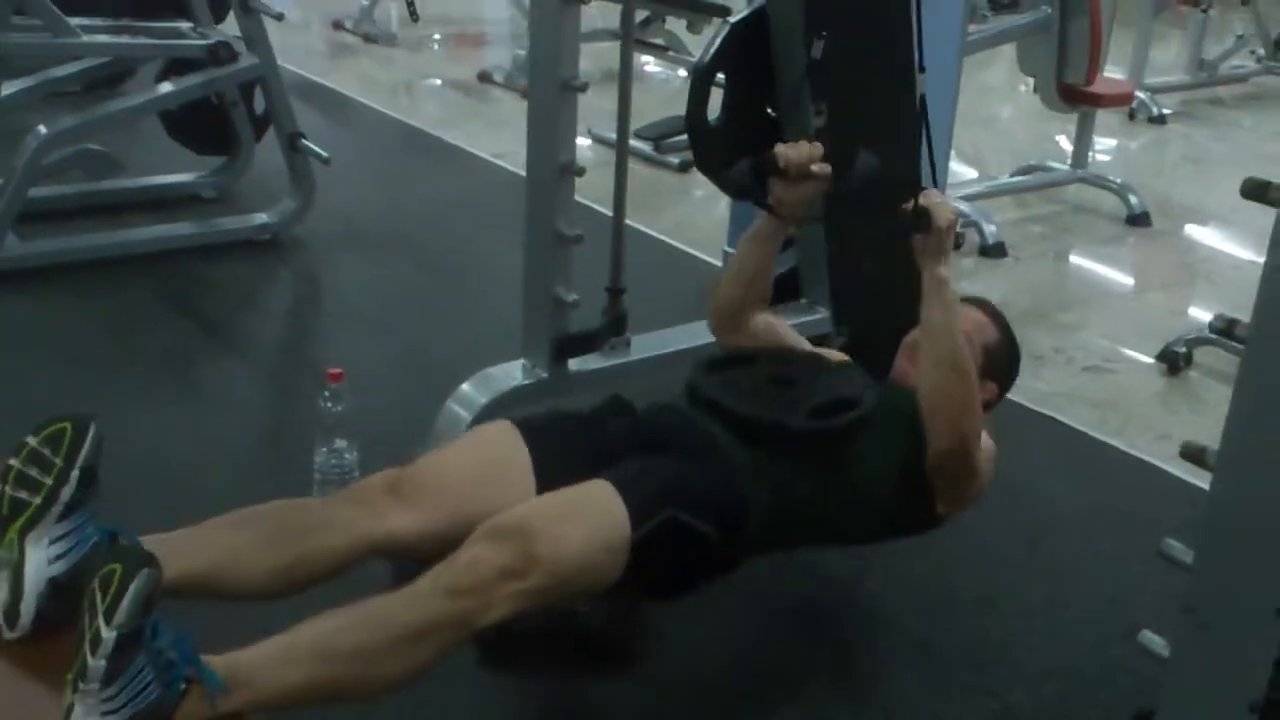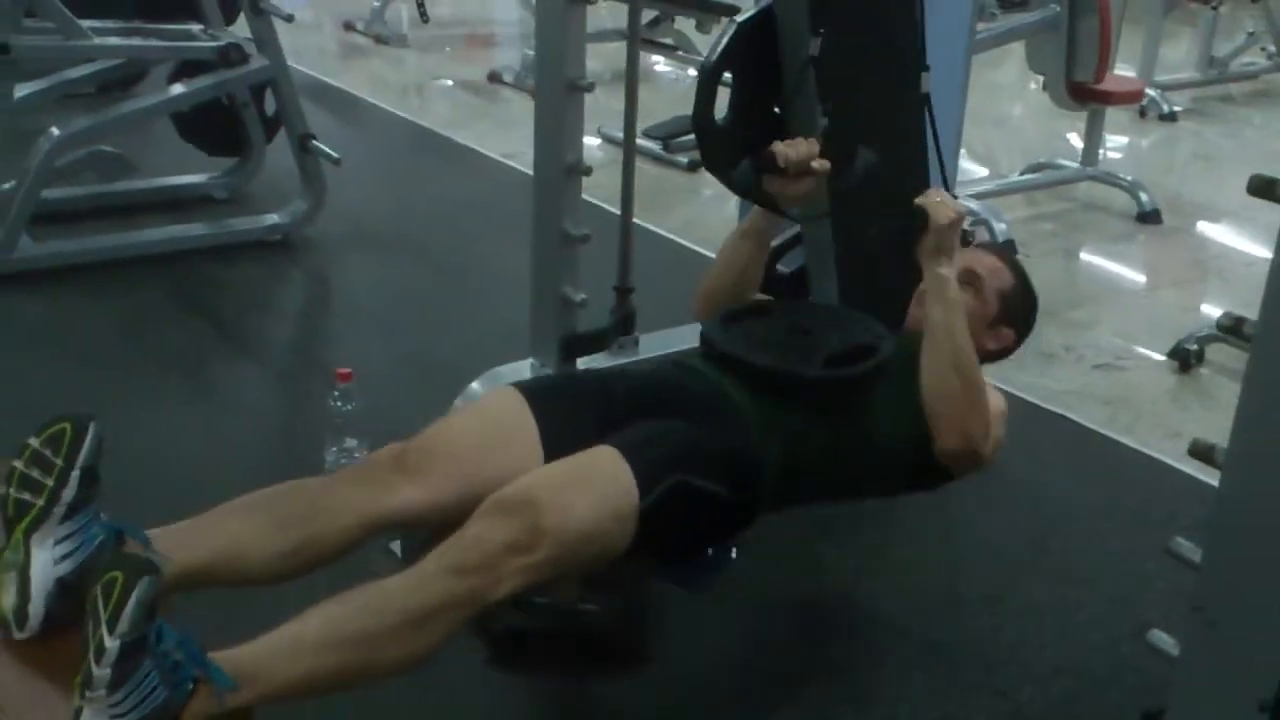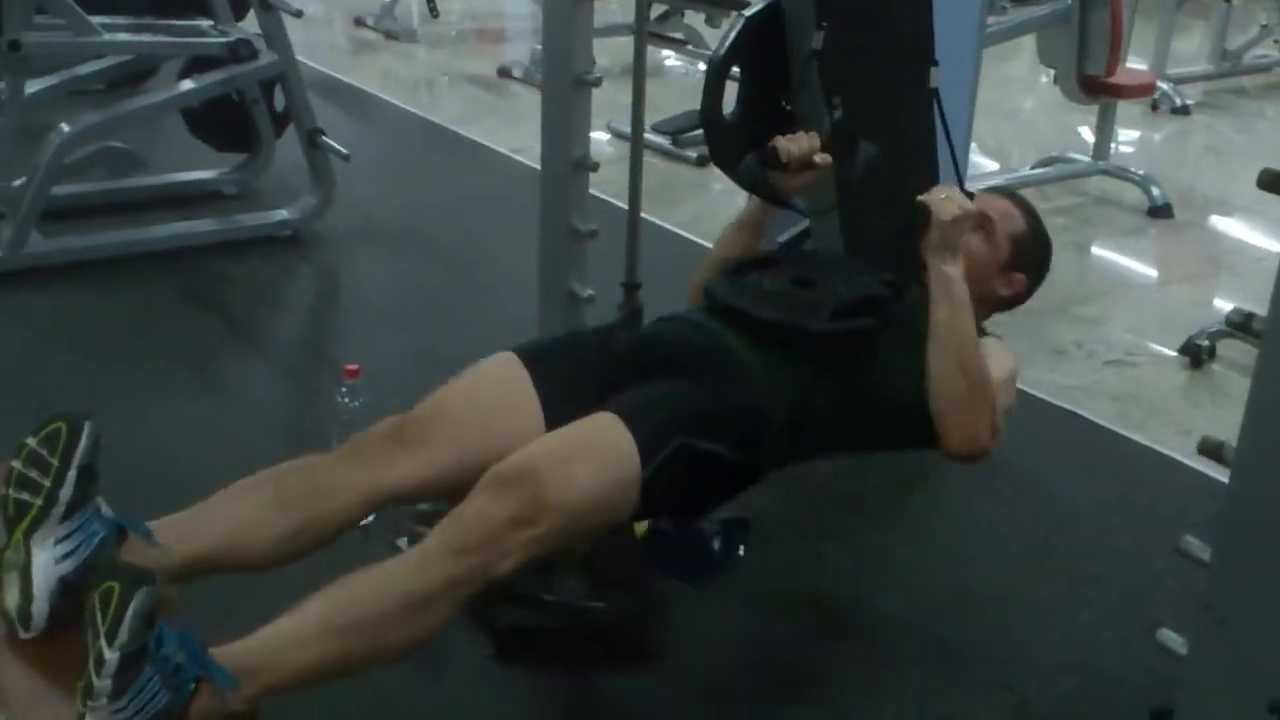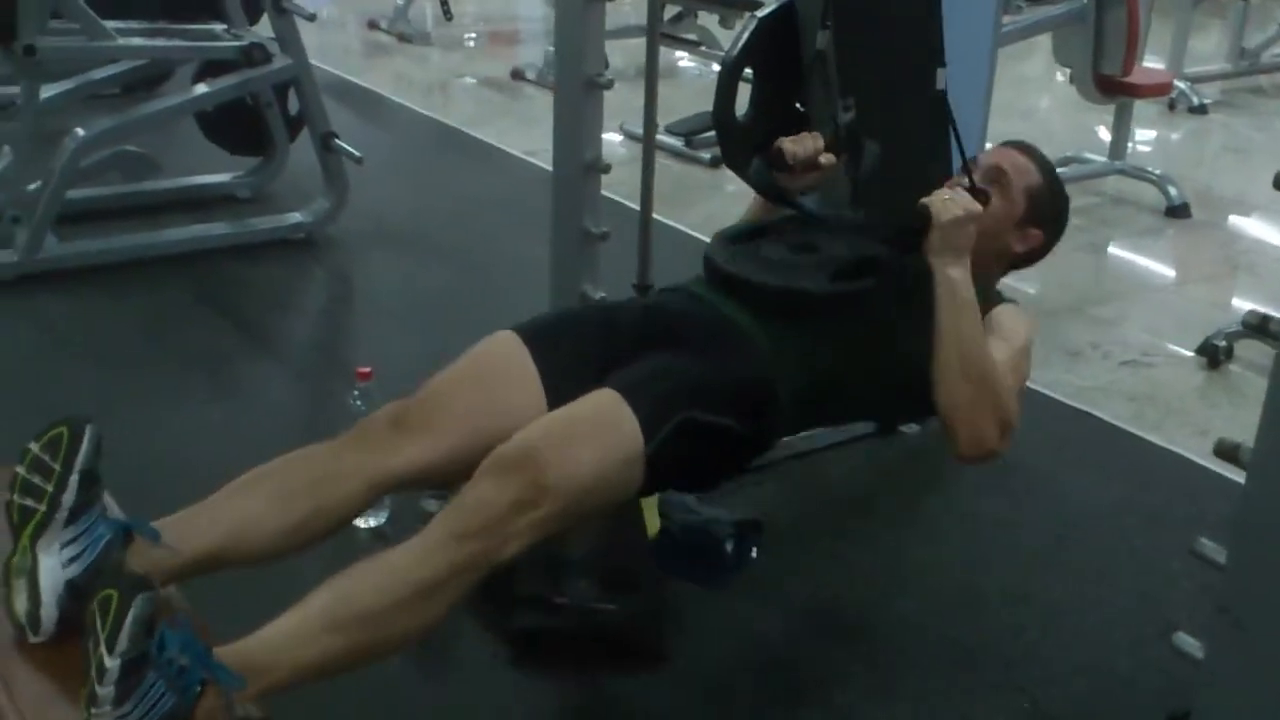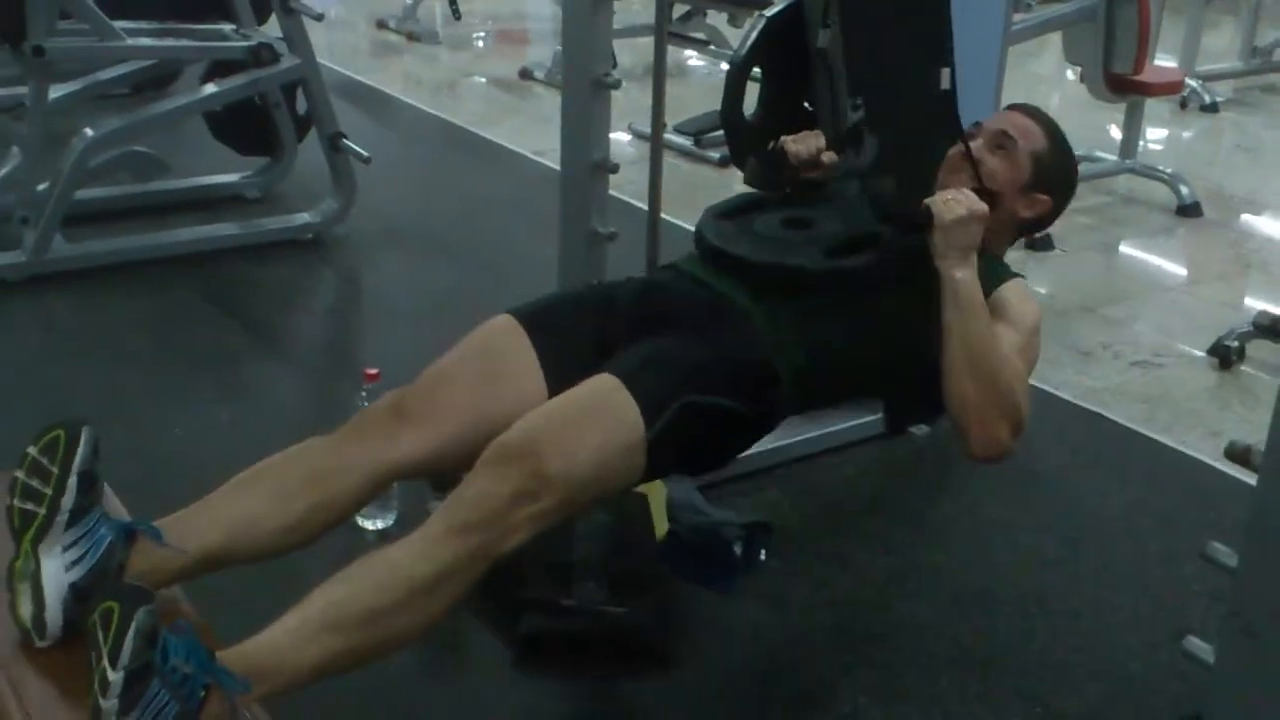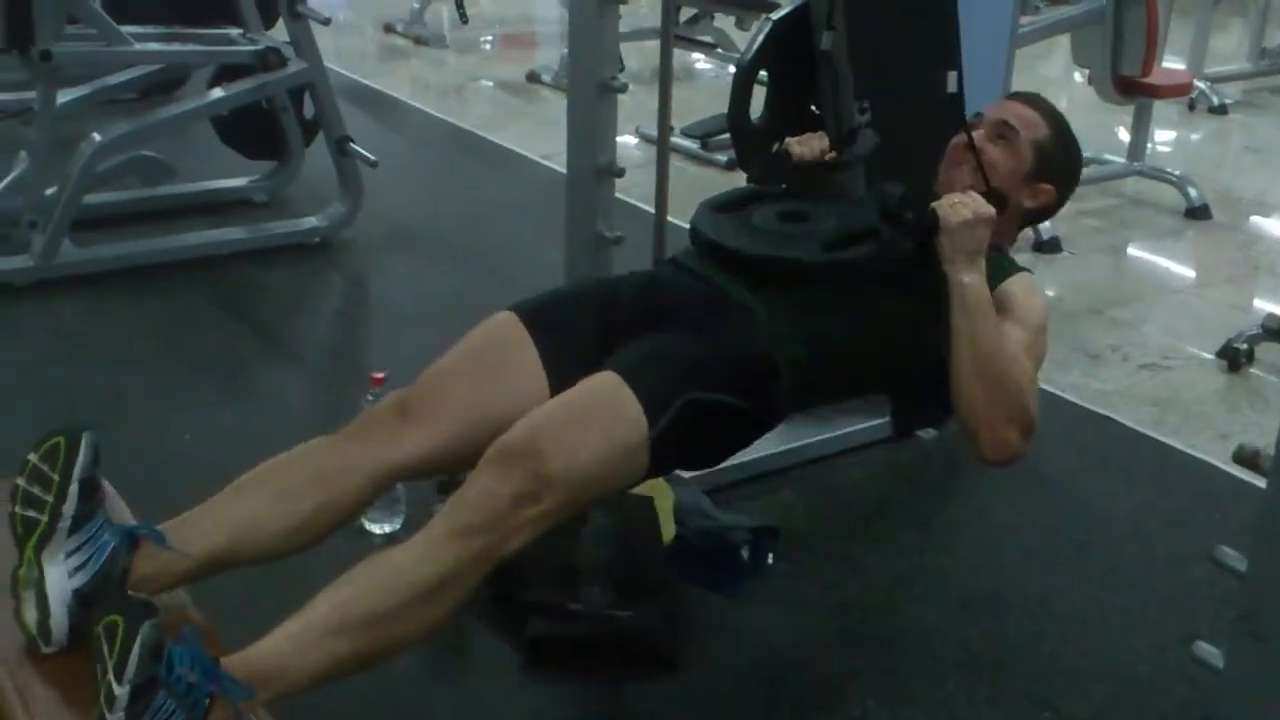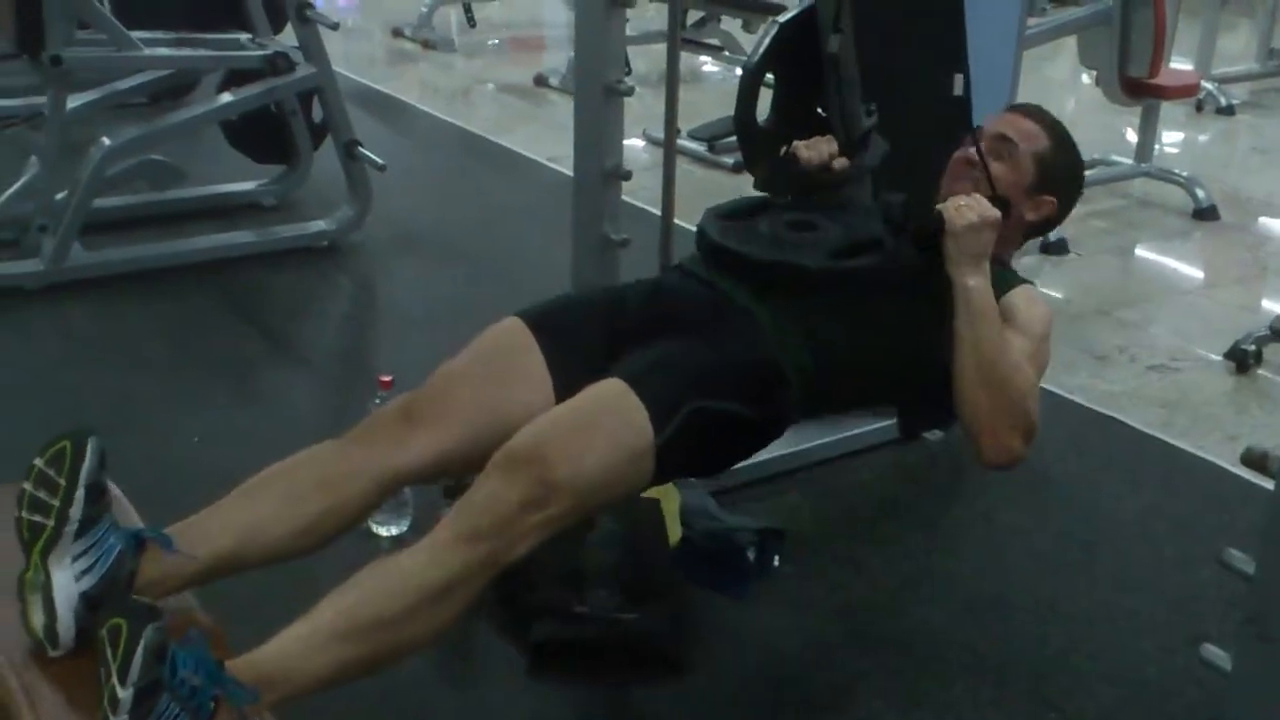
dt=0.1s
person 1, frame 1
left shoulder: (954, 468)
right shoulder: (849, 382)
left elbow: (951, 430)
right elbow: (734, 319)
left wrist: (934, 270)
right wrist: (781, 210)
left hip: (720, 491)
right hip: (647, 430)
left knee: (496, 566)
right knee: (390, 499)
right ankle: (84, 559)
person 1, frame 2
left shoulder: (979, 410)
left elbow: (956, 438)
right elbow: (713, 305)
left wrist: (938, 272)
right wrist: (771, 205)
left hip: (726, 444)
right hip: (652, 385)
left knee: (500, 543)
right knee: (395, 478)
right ankle: (106, 556)
person 1, frame 3
left shoulder: (981, 377)
left elbow: (968, 433)
right elbow: (710, 289)
left wrist: (945, 261)
right wrist: (774, 195)
left hip: (730, 403)
right hip: (657, 346)
left knee: (503, 516)
right knee: (395, 448)
right ankle: (106, 552)
person 1, frame 4
left shoulder: (998, 324)
left elbow: (978, 433)
left wrist: (953, 270)
right wrist: (779, 188)
left hip: (731, 378)
right hip: (662, 315)
left knee: (501, 505)
right knee: (394, 437)
right ankle: (114, 558)
person 1, frame 5
left shoulder: (1005, 304)
left elbow: (990, 433)
left wrist: (958, 267)
right wrist: (783, 178)
left hip: (731, 358)
right hip: (662, 295)
left knee: (502, 496)
right knee: (394, 425)
right ankle: (115, 557)
person 1, frame 6
left shoulder: (1009, 299)
left elbow: (1000, 434)
left wrist: (962, 269)
right wrist: (790, 175)
left hip: (734, 353)
right hip: (661, 290)
left knee: (504, 496)
right knee: (392, 428)
right ankle: (116, 563)
person 1, frame 7
left shoulder: (1013, 307)
left elbow: (1003, 440)
left wrist: (969, 273)
right wrist: (795, 182)
left hip: (739, 360)
right hip: (669, 298)
left knee: (511, 501)
right knee: (400, 432)
right ankle: (124, 567)
